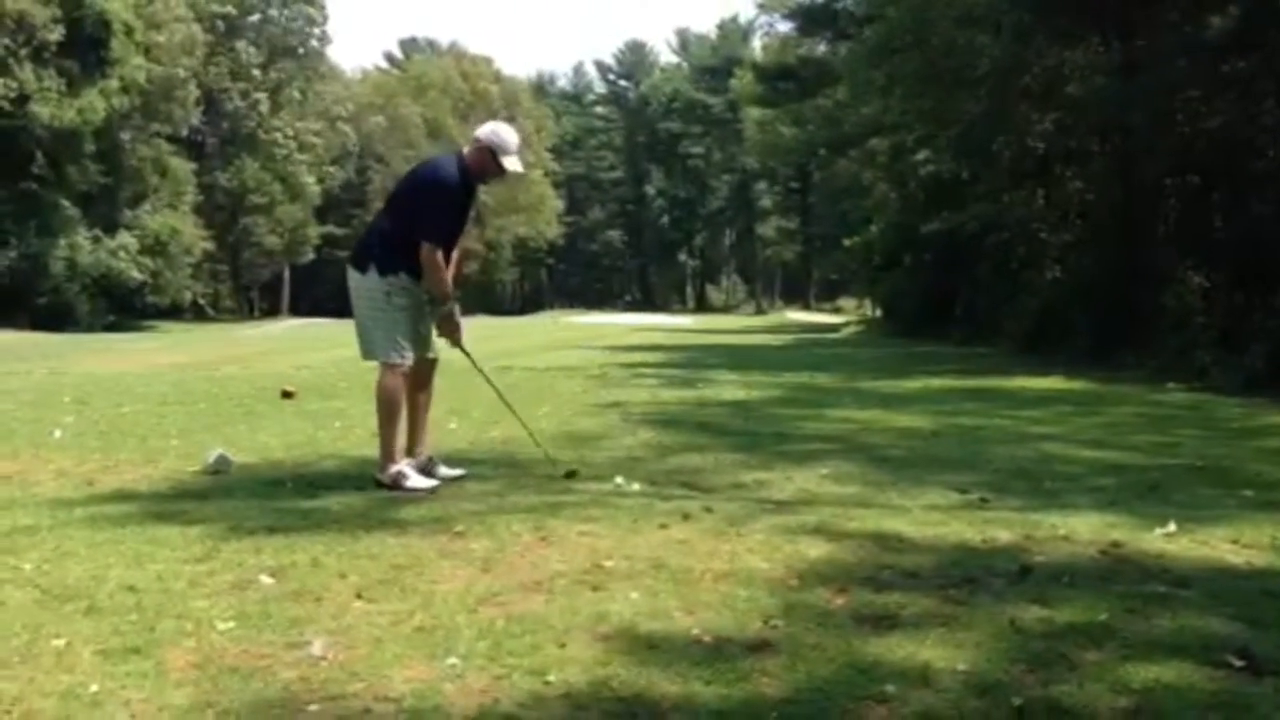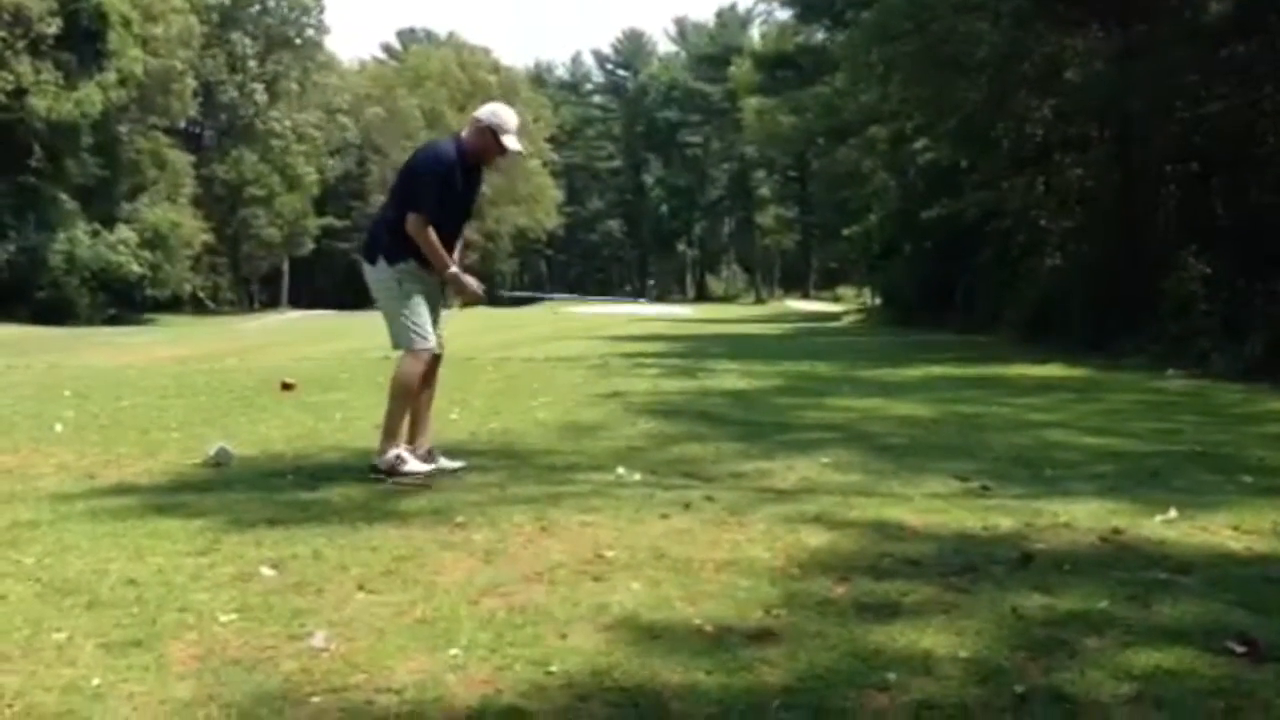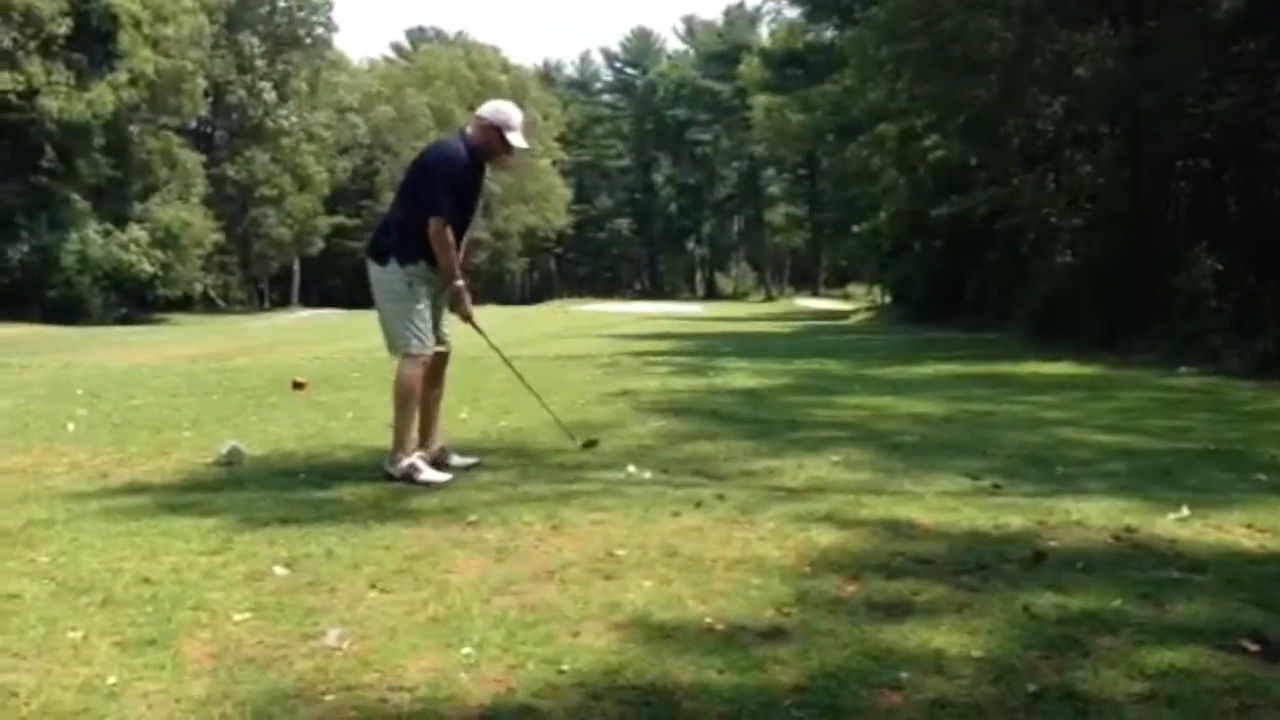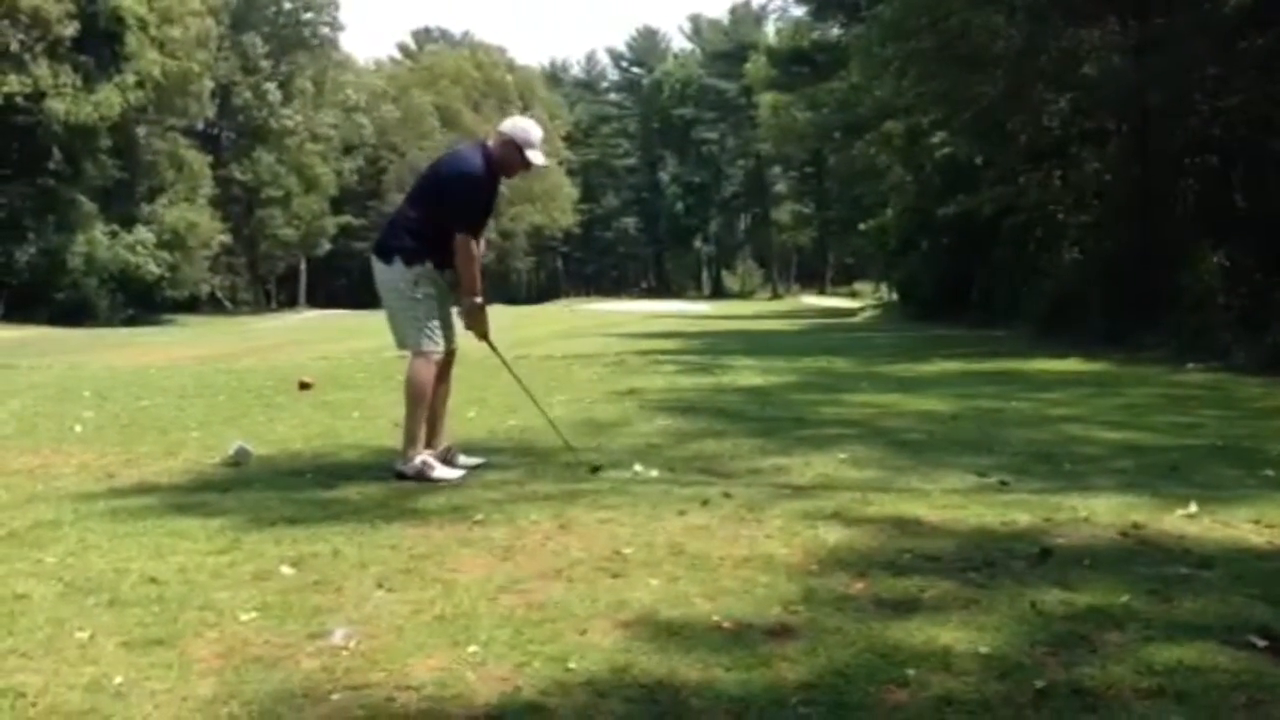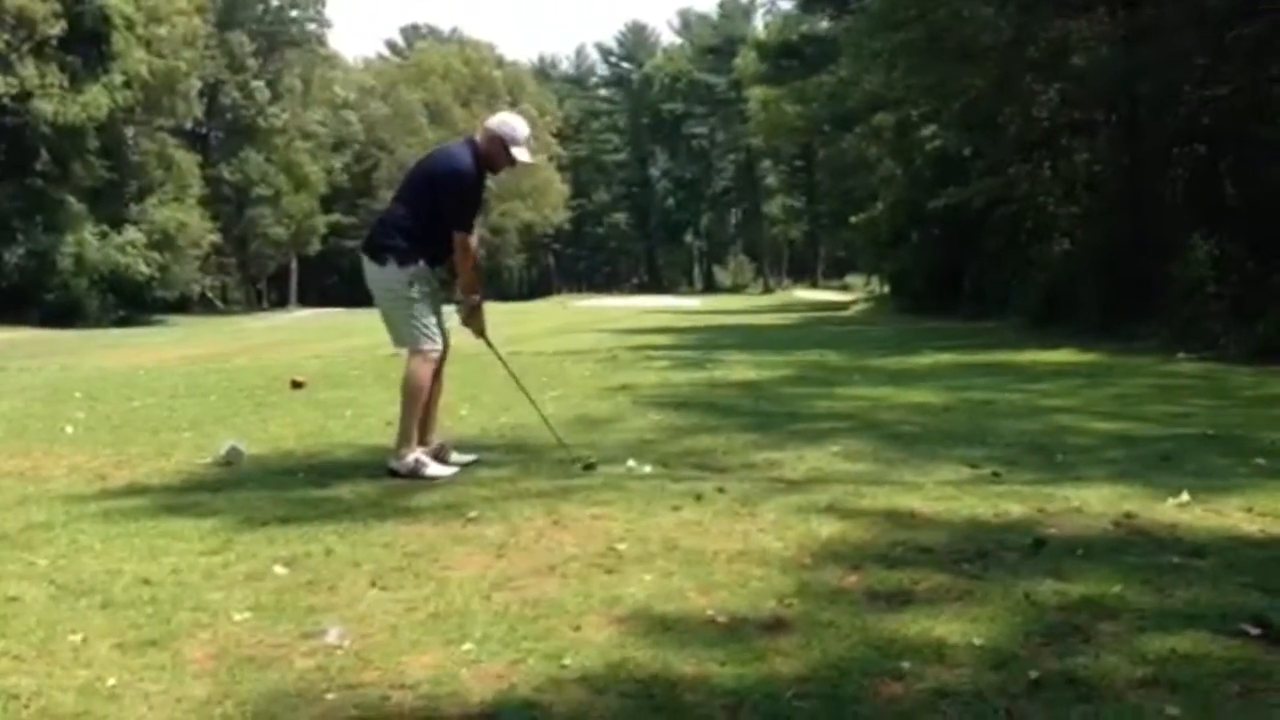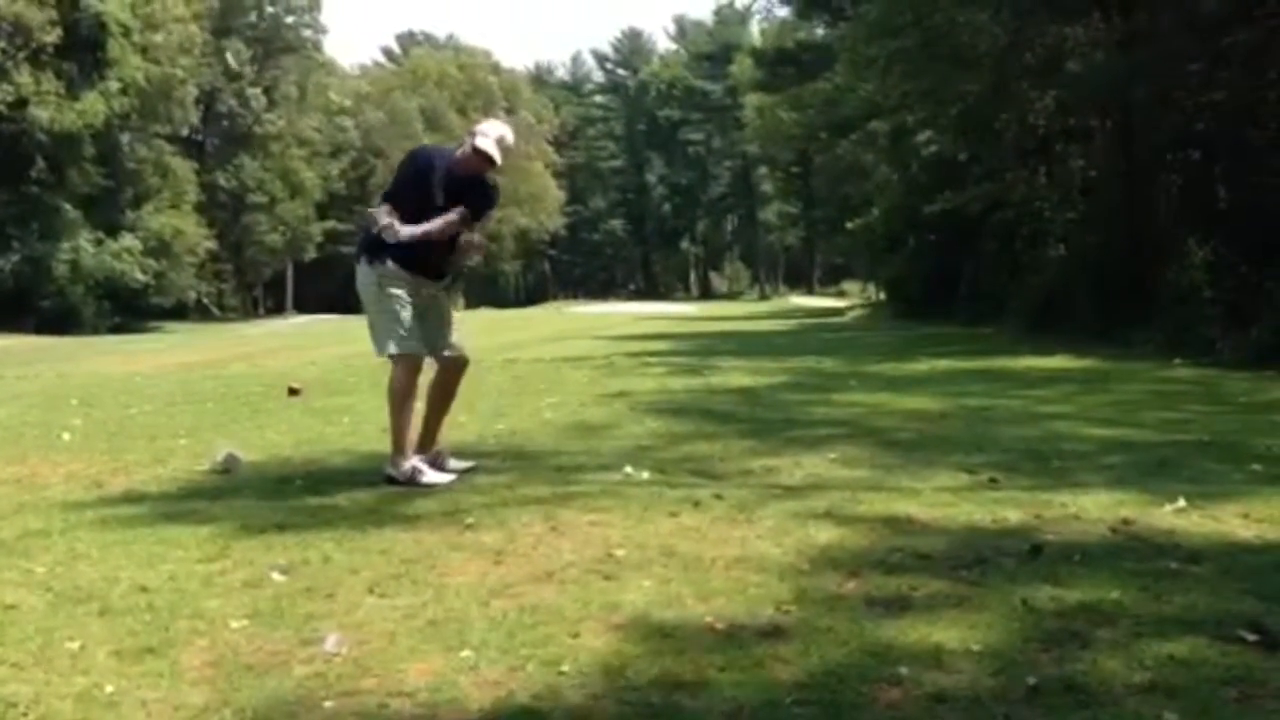
dt=0.5s
person 1, frame 1
left shoulder: (463, 181)
right shoulder: (443, 180)
left elbow: (447, 246)
right elbow: (429, 252)
left wrist: (446, 301)
right wrist: (446, 308)
left hip: (407, 276)
right hip: (379, 273)
left knee: (424, 361)
right knee: (397, 364)
left ankle: (418, 456)
right ankle: (390, 465)
person 1, frame 2
left shoulder: (471, 168)
right shoulder: (437, 159)
right elbow: (416, 224)
left wrist: (454, 271)
right wrist: (452, 273)
left hip: (423, 266)
right hip: (392, 262)
left knee: (431, 353)
right knee: (420, 349)
left ankle: (419, 448)
right ankle: (388, 449)
person 1, frame 3
left shoulder: (471, 163)
right shoulder: (449, 158)
left elbow: (459, 226)
right elbow: (438, 228)
left wrist: (454, 279)
right wrist: (457, 285)
left hip: (422, 266)
right hip: (398, 263)
left knee: (437, 353)
right knee: (416, 354)
left ankle: (429, 448)
right ankle: (401, 458)
person 1, frame 4
left shoulder: (485, 170)
right shoulder: (469, 171)
left elbow: (474, 239)
right elbow: (463, 243)
left wrist: (471, 294)
right wrist: (475, 302)
left hip: (427, 264)
right hip: (404, 262)
left knee: (445, 352)
right knee: (428, 352)
left ankle: (436, 447)
right ankle: (412, 456)
person 1, frame 5
left shoulder: (470, 167)
right shoulder: (459, 168)
left elbow: (467, 236)
right elbow: (462, 241)
left wrist: (467, 293)
right wrist: (473, 299)
left hip: (414, 263)
right hip: (395, 262)
left knee: (438, 349)
right knee: (426, 350)
left ankle: (429, 444)
right ankle: (405, 454)
person 1, frame 6
left shoulder: (485, 191)
right shoulder: (425, 160)
left elbow: (453, 222)
right elbow: (387, 209)
left wrist: (414, 232)
right wrist: (386, 222)
left hip: (429, 277)
right hip: (385, 267)
left knee: (454, 359)
right knee: (407, 357)
left ankle: (427, 450)
right ankle: (401, 461)
